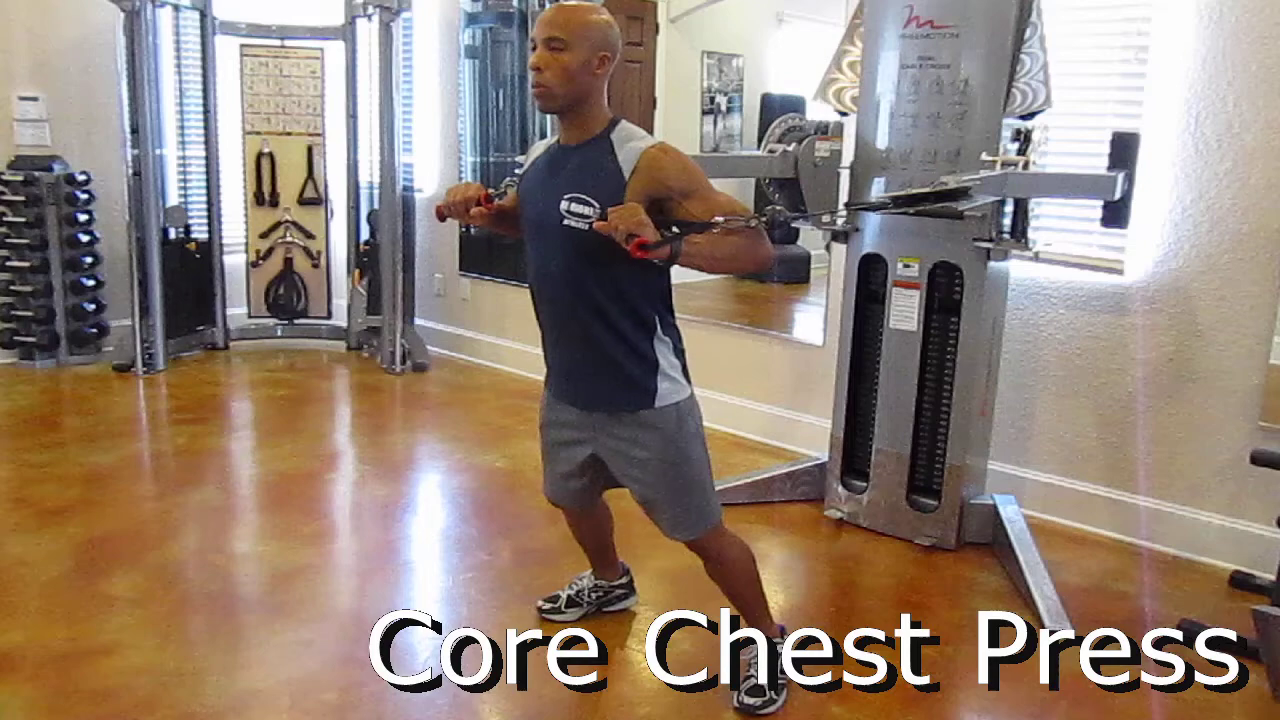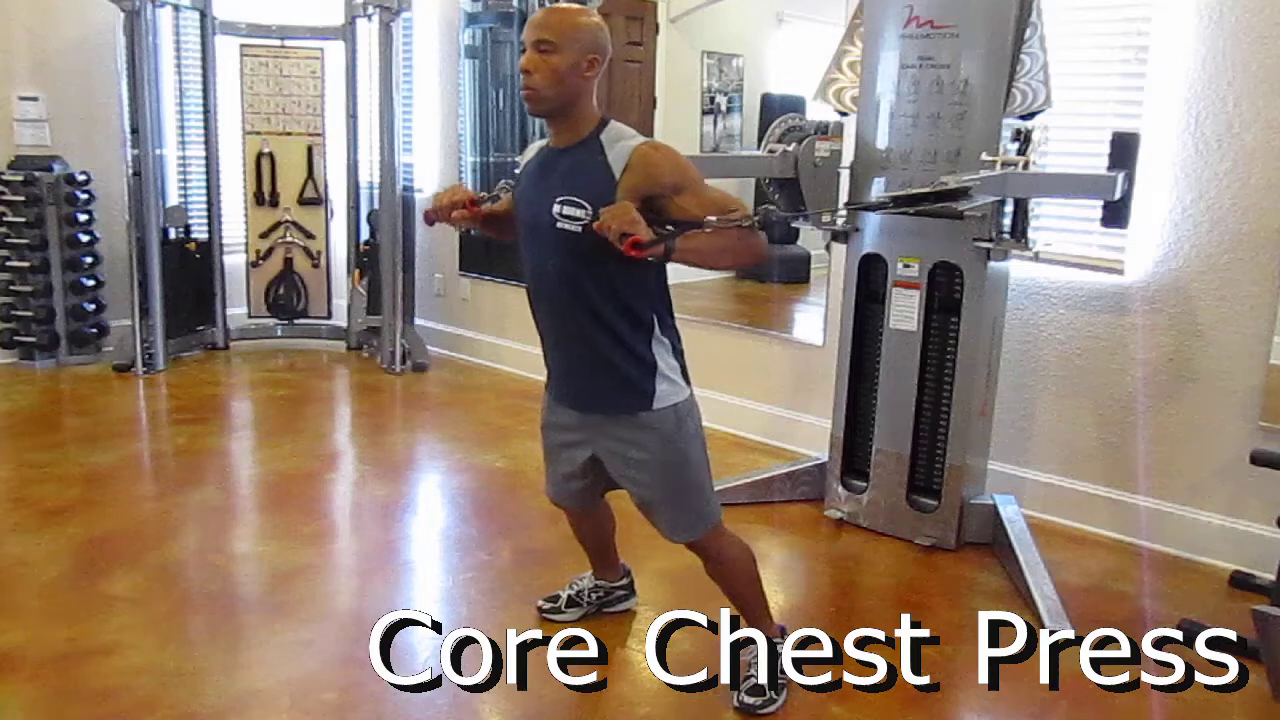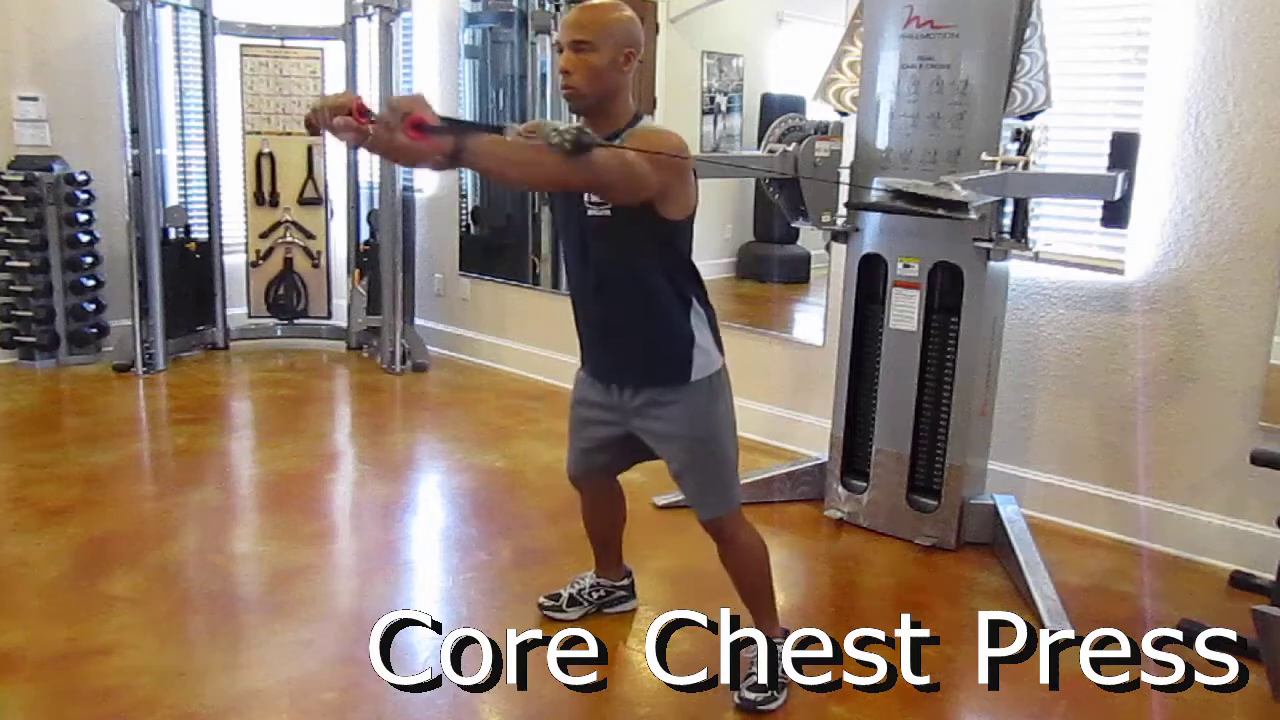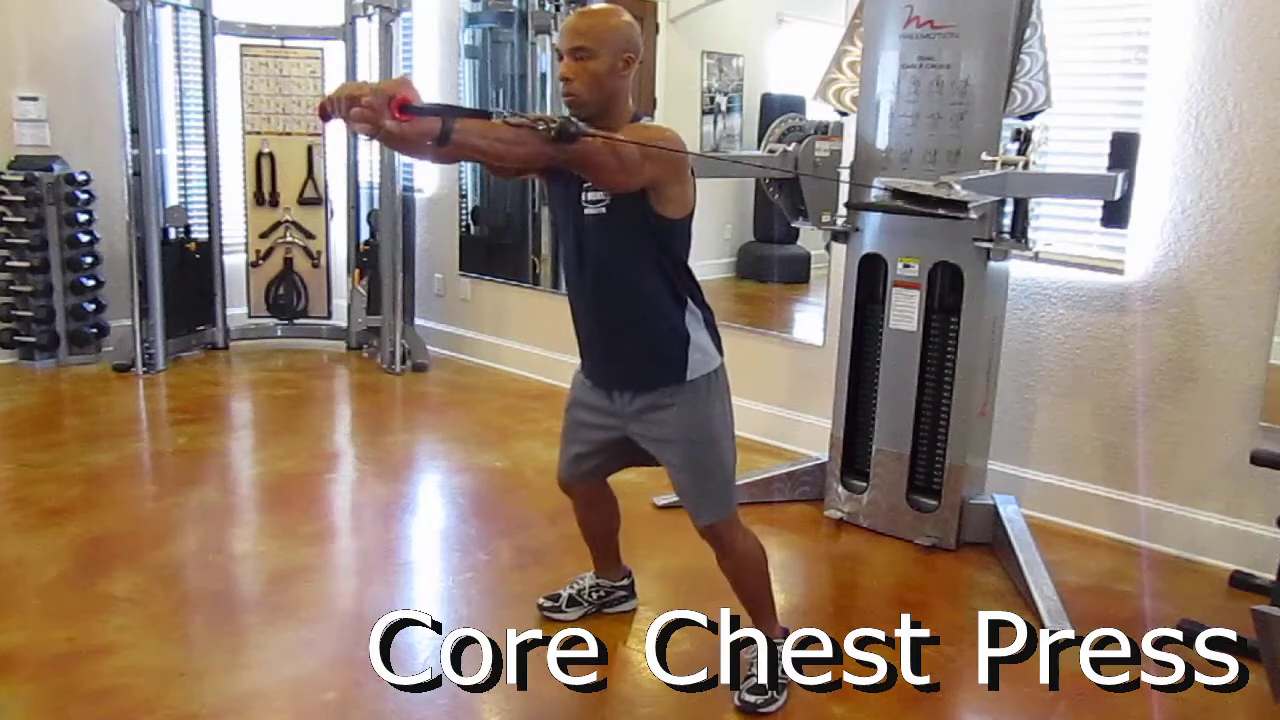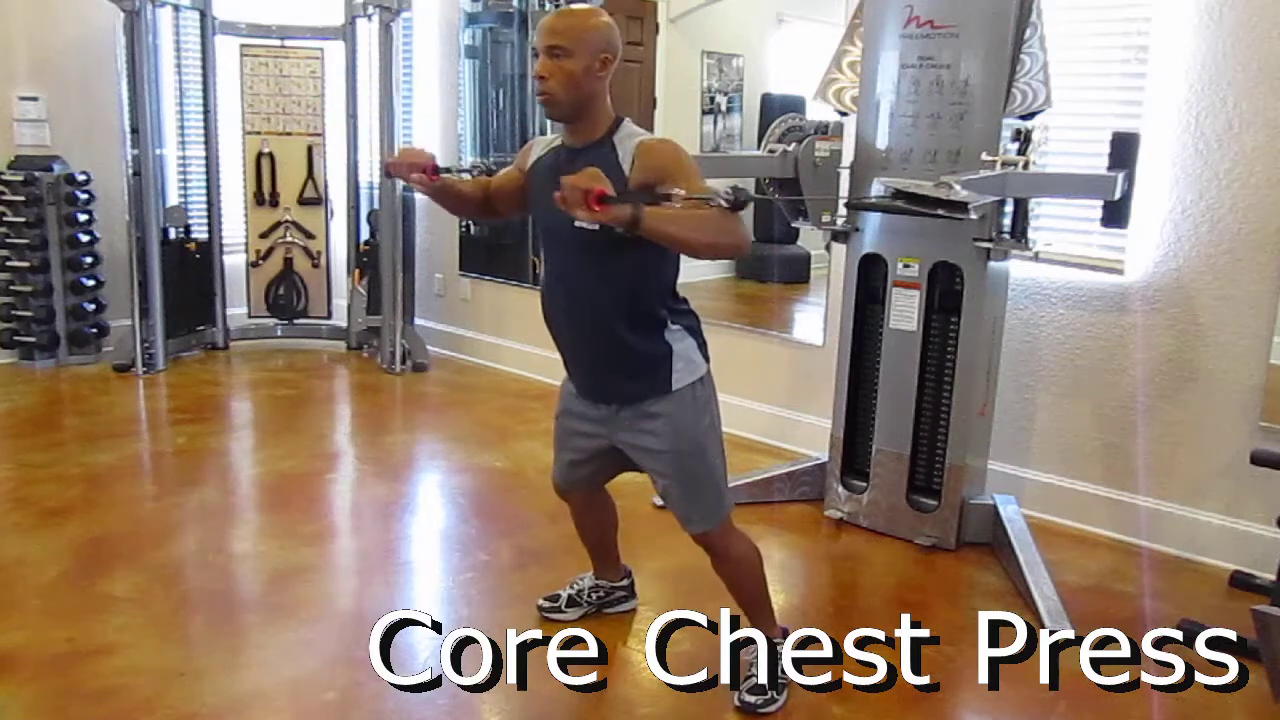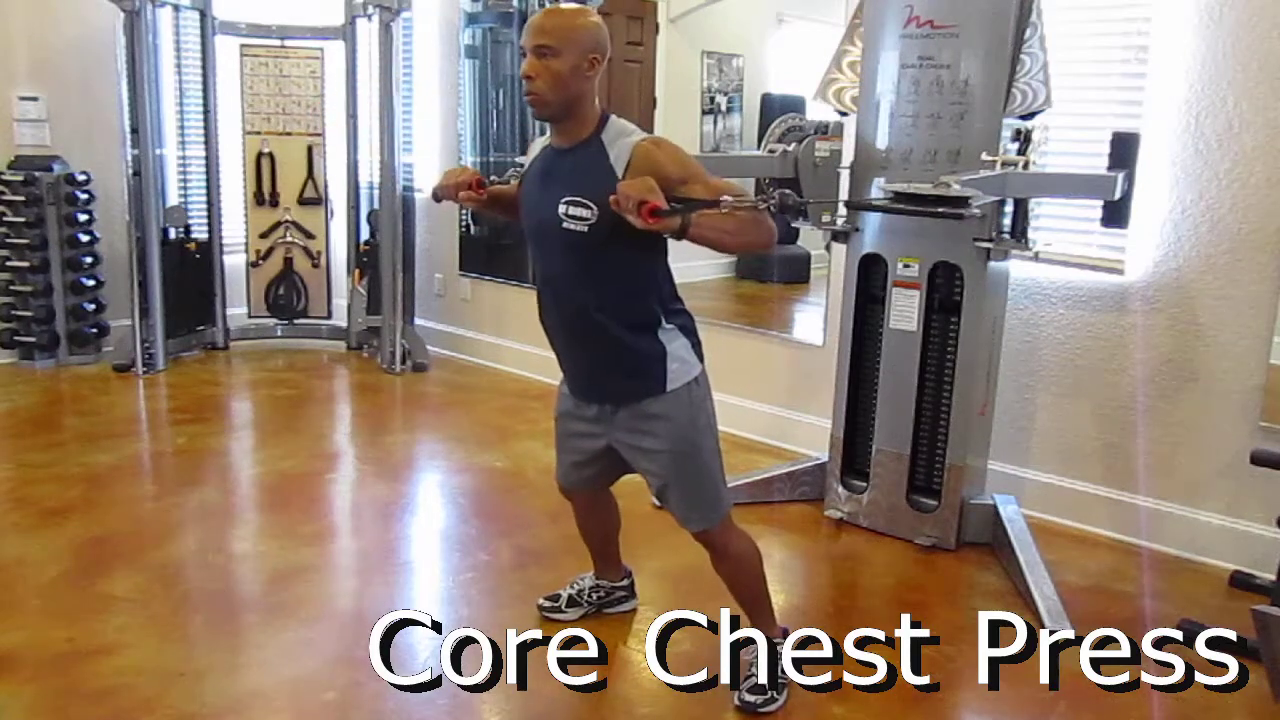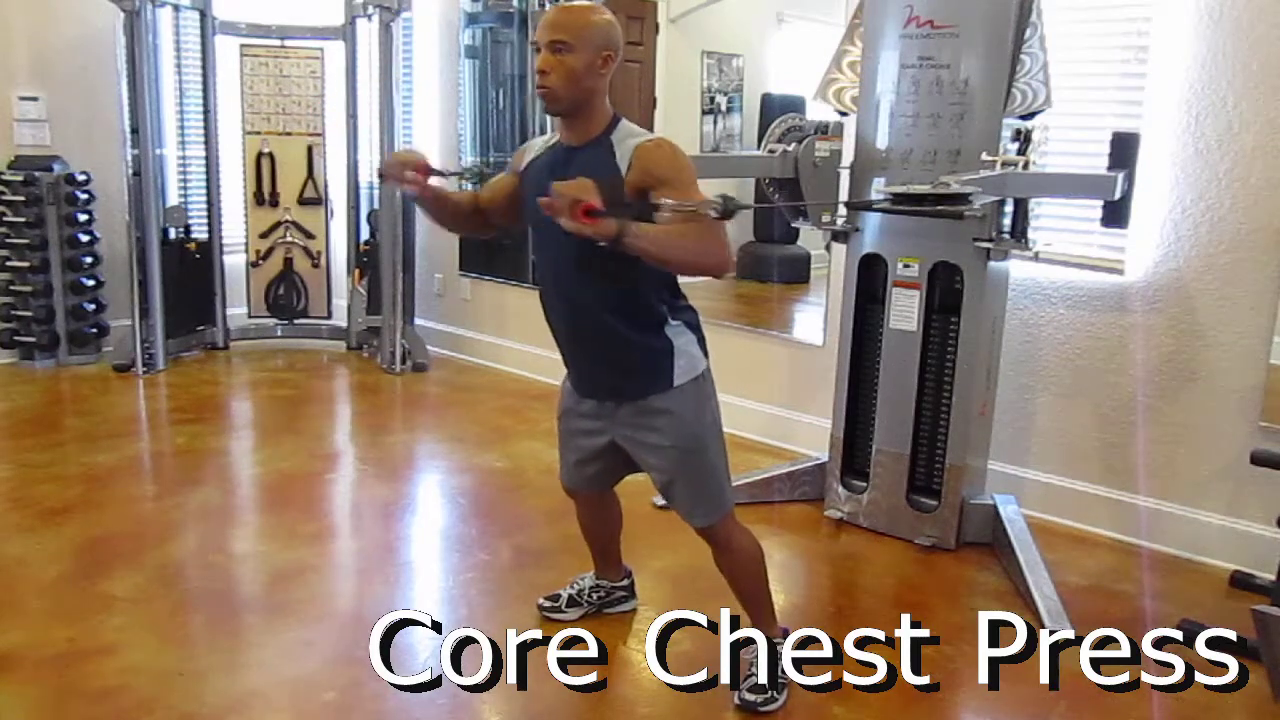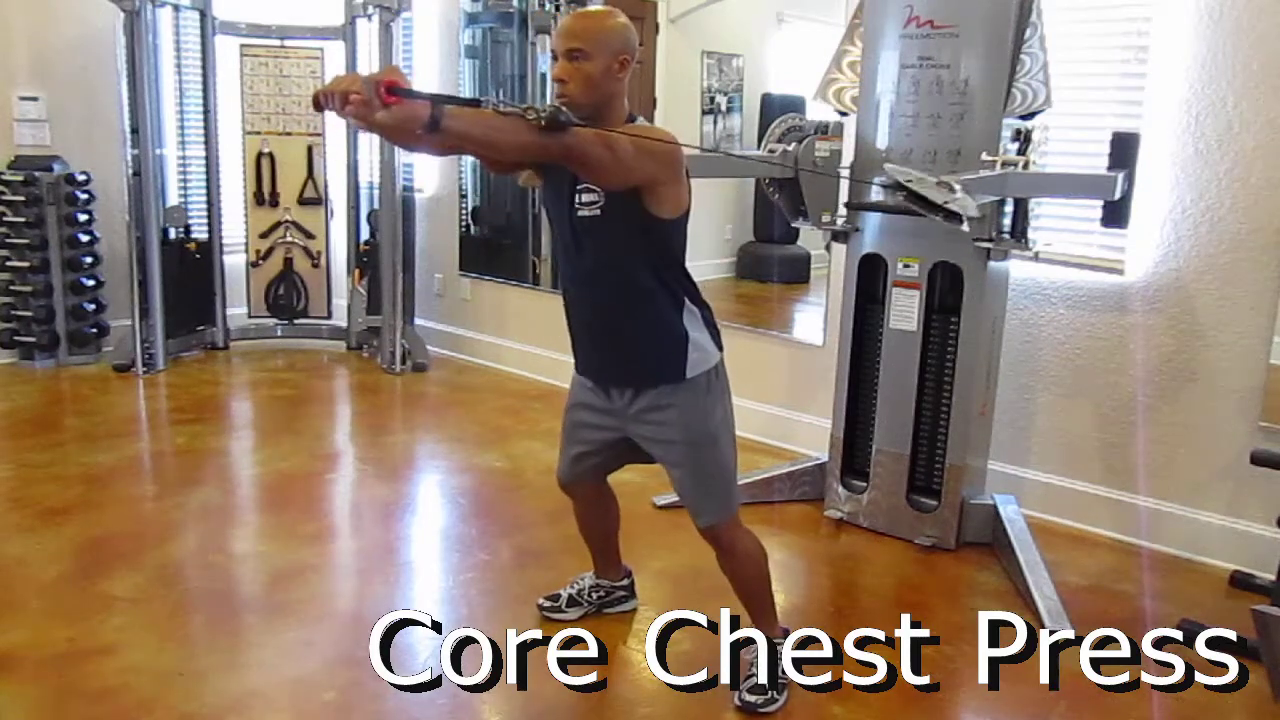
dt=0.5s
person 1, frame 1
left shoulder: (650, 163)
right shoulder: (541, 159)
left elbow: (755, 247)
left wrist: (664, 246)
right wrist: (480, 210)
left hip: (644, 398)
right hip: (566, 390)
left knee: (700, 532)
right knee: (571, 496)
left ankle: (768, 643)
right ankle: (610, 583)
person 1, frame 2
left shoulder: (643, 162)
right shoulder: (532, 163)
left elbow: (751, 244)
left wrist: (658, 241)
right wrist: (472, 212)
left hip: (644, 399)
right hip: (567, 391)
left knee: (701, 533)
right knee: (574, 498)
left ankle: (768, 644)
right ankle: (610, 584)
person 1, frame 3
left shoulder: (658, 151)
right shoulder: (549, 142)
left elbow: (575, 173)
right elbow: (440, 159)
left wrist: (449, 145)
right wrist: (372, 132)
left hip: (679, 374)
right hip: (603, 369)
left knee: (720, 516)
right knee: (590, 476)
left ankle: (769, 643)
right ankle: (612, 582)
person 1, frame 4
left shoulder: (656, 149)
right shoulder: (554, 140)
left elbow: (560, 151)
right elbow: (459, 143)
left wrist: (435, 126)
right wrist: (378, 119)
left hip: (677, 378)
right hip: (602, 373)
left knee: (716, 521)
right knee: (578, 477)
left ankle: (769, 643)
right ankle: (611, 583)
person 1, frame 5
left shoulder: (651, 157)
right shoulder: (541, 157)
left elbow: (729, 236)
right elbow: (485, 202)
left wrist: (625, 214)
right wrist: (433, 181)
left hip: (663, 386)
right hip: (587, 382)
left knee: (710, 527)
right knee: (575, 485)
left ankle: (769, 644)
right ankle: (611, 583)
person 1, frame 6
left shoulder: (642, 155)
right shoulder: (540, 157)
left elbow: (760, 228)
left wrist: (673, 219)
right wrist: (483, 195)
left hip: (657, 385)
right hip: (582, 383)
left knee: (709, 525)
right knee: (581, 485)
left ankle: (769, 644)
right ankle: (611, 584)
person 1, frame 7
left shoulder: (650, 158)
right shoulder: (537, 157)
left elbow: (715, 254)
right elbow: (476, 220)
left wrist: (612, 228)
right wrist: (427, 191)
left hip: (663, 382)
right hip: (587, 380)
left knee: (712, 520)
right knee: (584, 486)
left ankle: (769, 644)
right ankle: (611, 584)
person 1, frame 8
left shoulder: (652, 152)
right shoulder: (550, 148)
left elbow: (552, 141)
right elbow: (457, 141)
left wrist: (428, 113)
right wrist: (369, 112)
left hip: (677, 377)
right hip: (600, 371)
left knee: (718, 523)
right knee: (579, 477)
left ankle: (770, 644)
right ankle: (611, 583)
